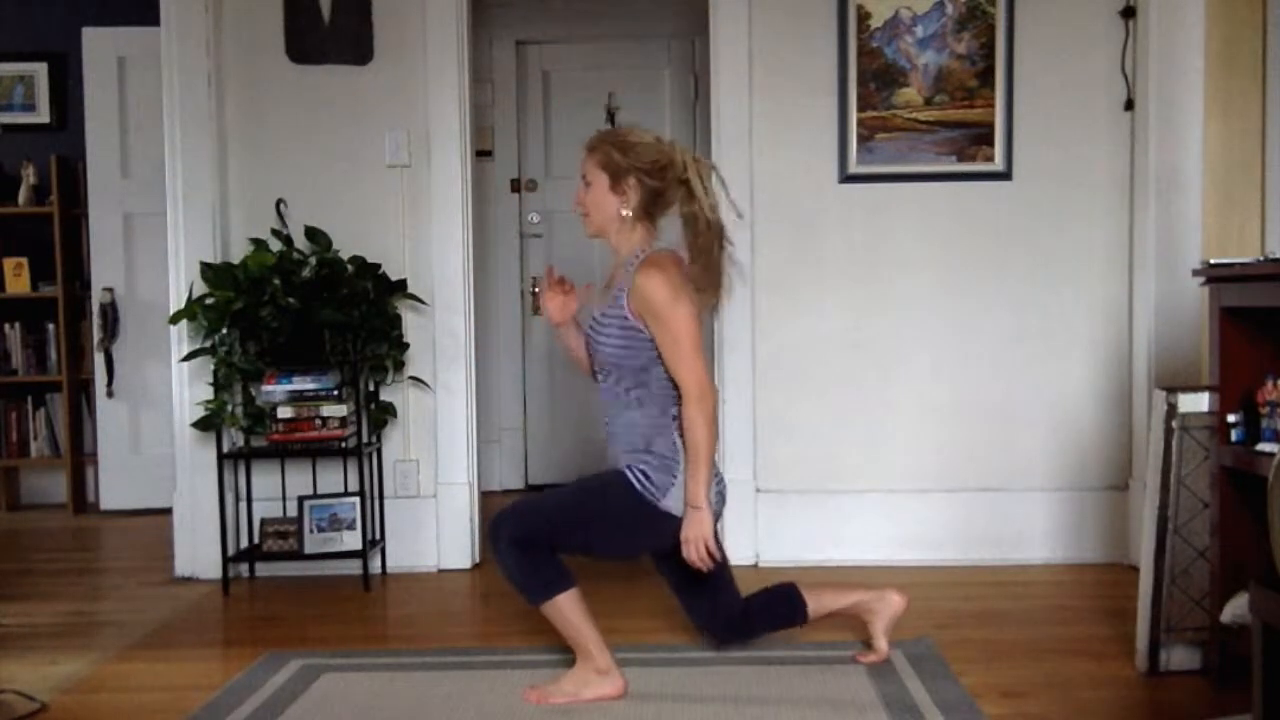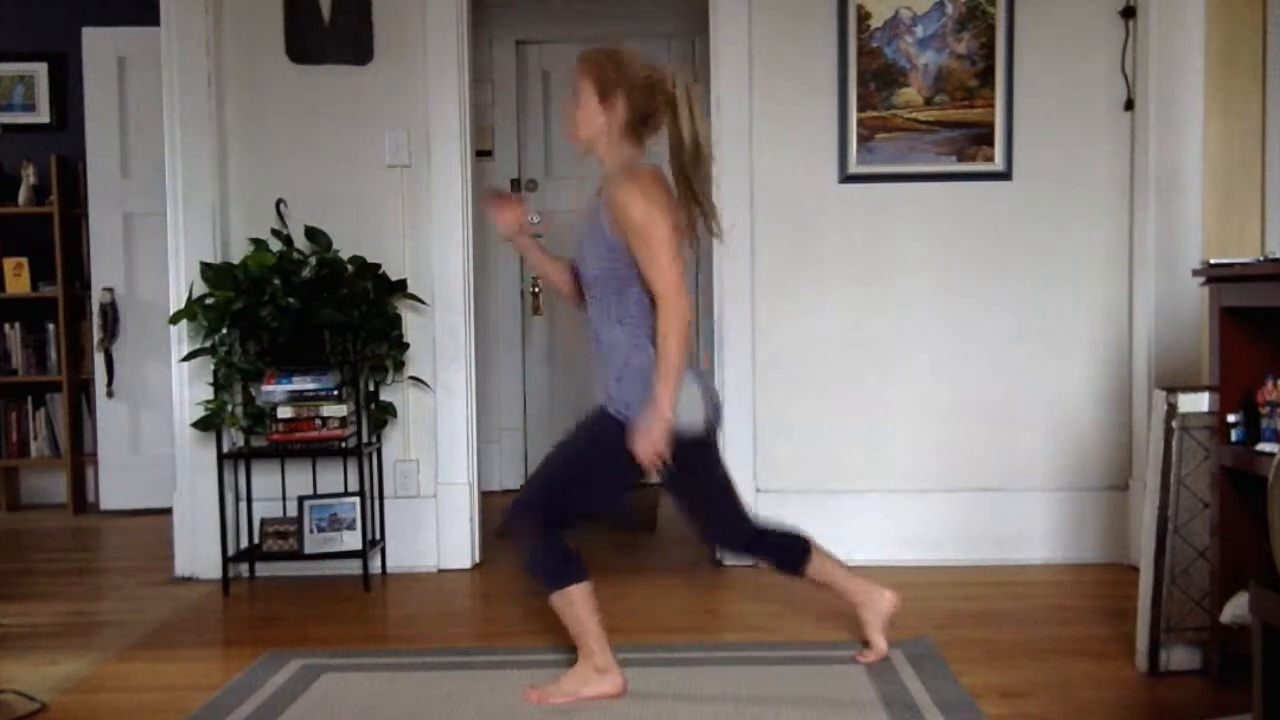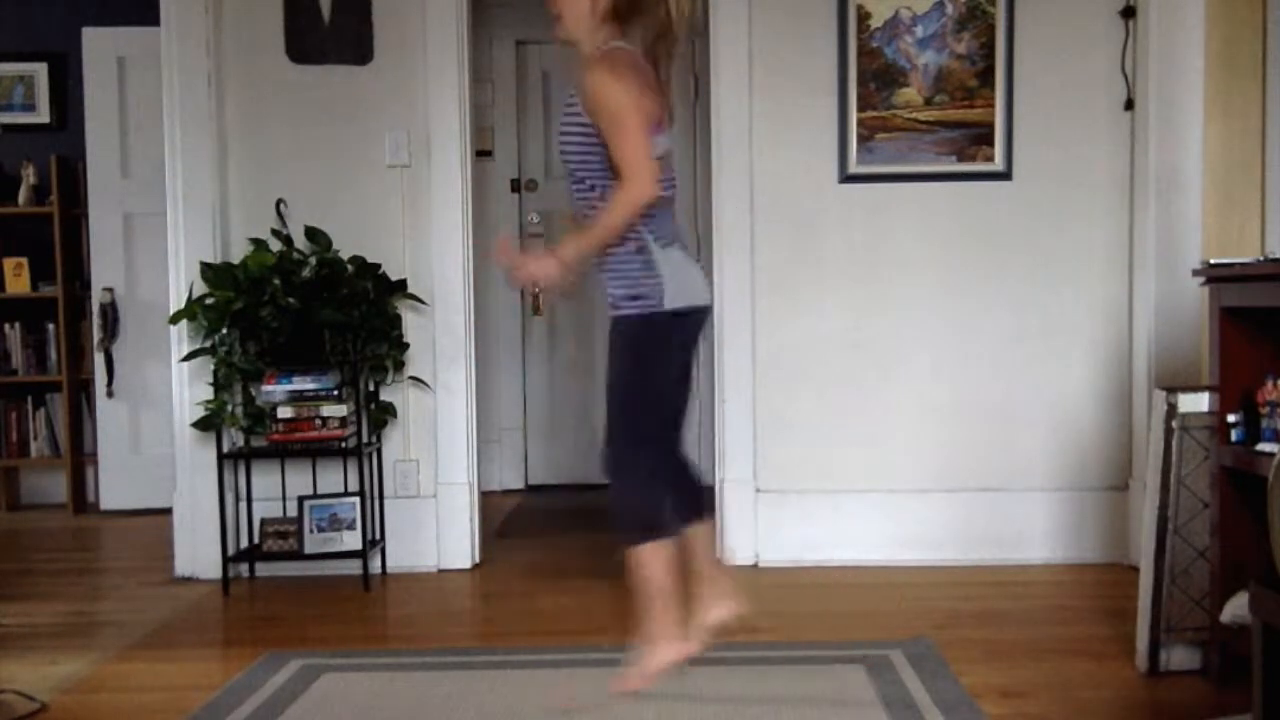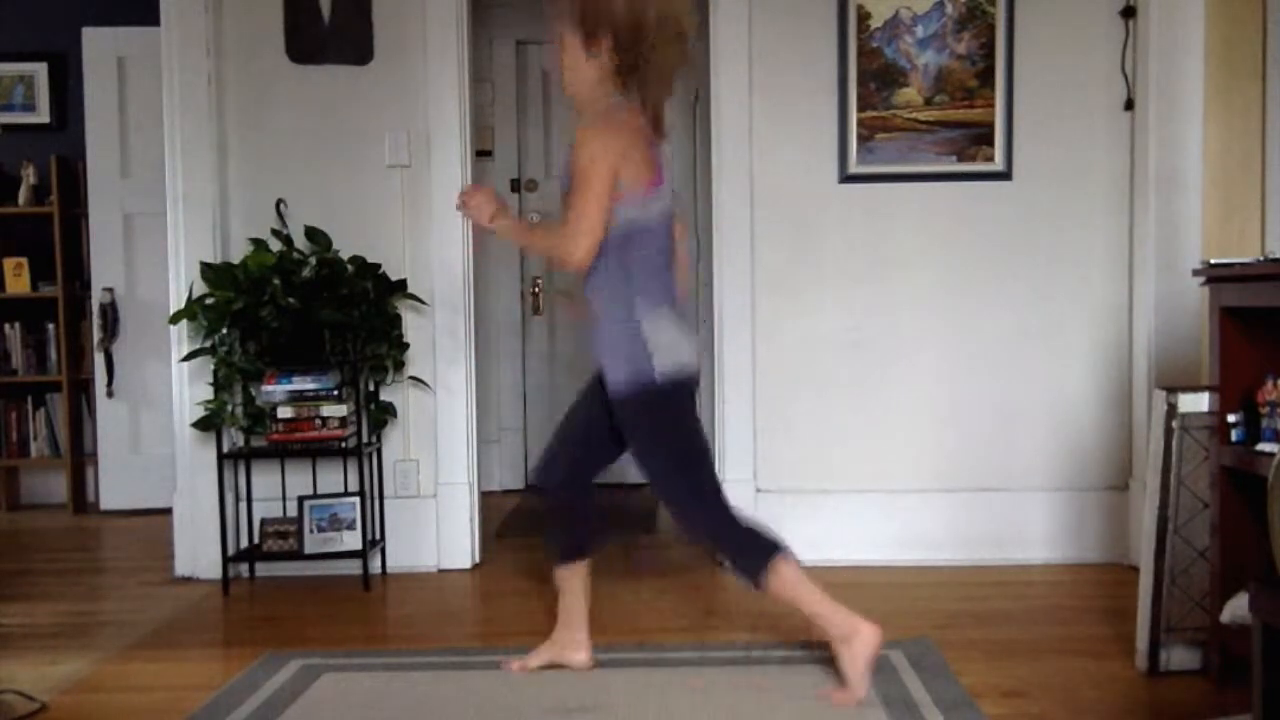
dt=0.2s
person 1, frame 1
left shoulder: (656, 277)
right shoulder: (629, 274)
left elbow: (698, 394)
right elbow: (613, 372)
left wrist: (698, 505)
right wrist: (565, 325)
left hip: (664, 487)
right hip: (656, 483)
left knee: (513, 533)
right knee: (727, 621)
left ankle: (596, 672)
right ankle: (872, 601)
person 1, frame 2
left shoulder: (635, 191)
right shoulder: (614, 193)
left elbow: (674, 304)
right elbow: (583, 290)
left wrist: (658, 410)
right wrist: (521, 240)
left hip: (648, 409)
right hip: (647, 407)
left knee: (534, 515)
right knee: (730, 527)
left ankle: (597, 668)
right ankle: (865, 594)
person 1, frame 3
left shoulder: (608, 72)
right shoulder: (625, 69)
left elbow: (640, 186)
left wrist: (561, 256)
right wrist: (560, 255)
left hip: (653, 298)
right hip: (664, 296)
left knee: (634, 460)
right knee: (658, 455)
left ankle: (664, 632)
right ankle: (712, 593)
person 1, frame 4
left shoulder: (602, 135)
right shoulder: (634, 127)
left elbow: (578, 251)
right elbow: (672, 242)
left wrist: (502, 221)
left hip: (645, 362)
right hip: (630, 361)
left knee: (703, 514)
right knee: (557, 478)
left ankle: (845, 629)
right ankle: (572, 636)
